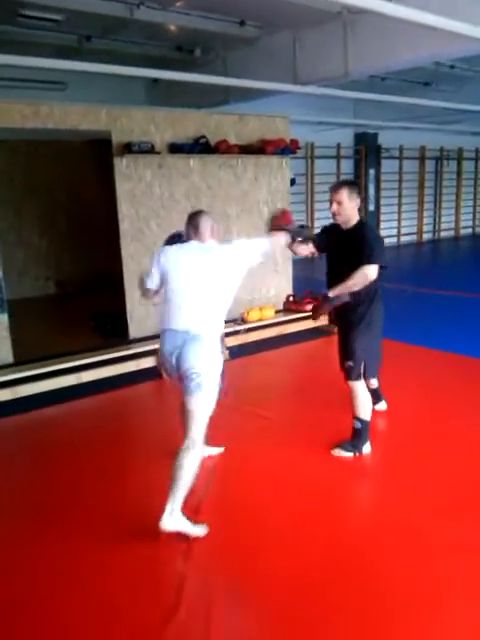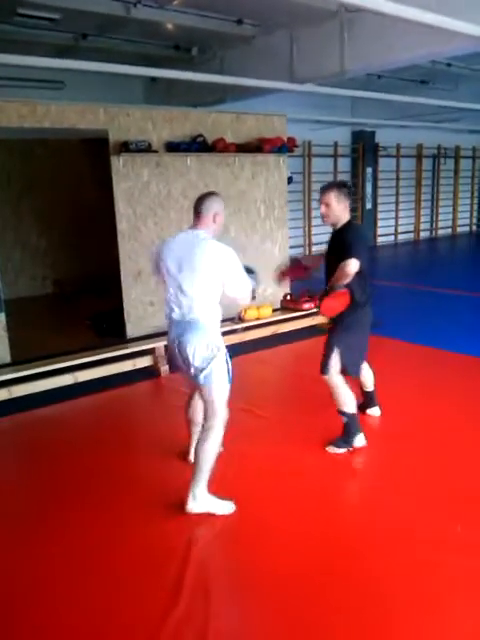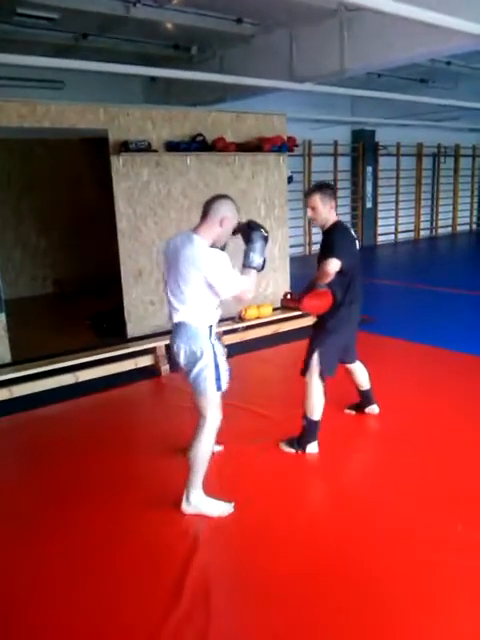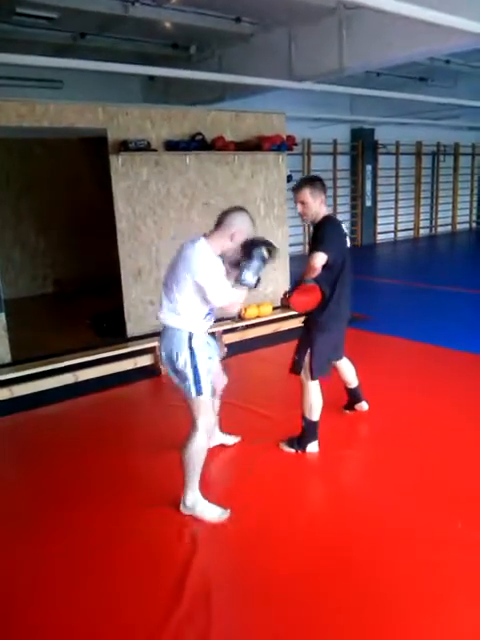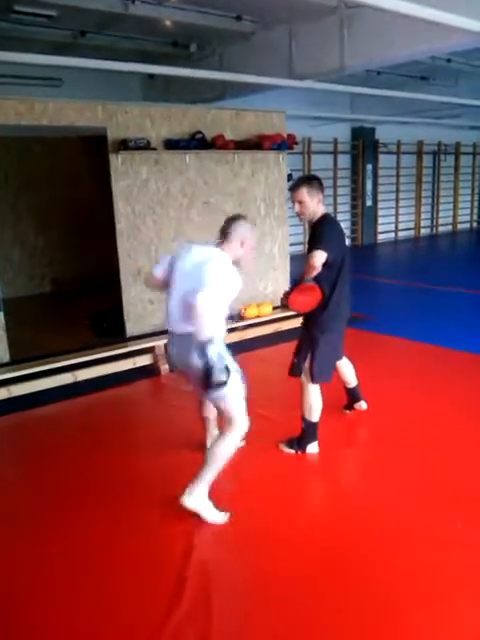
dt=0.2s
person 1, frame 1
left shoulder: (167, 254)
right shoulder: (230, 251)
left elbow: (149, 291)
right elbow: (276, 242)
right wrist: (288, 233)
left hip: (171, 342)
right hip: (202, 346)
left knee: (192, 398)
right knee: (196, 432)
left ankle: (196, 448)
right ankle: (173, 514)
person 1, frame 2
left shoulder: (170, 244)
right shoulder: (220, 252)
right elbow: (242, 298)
right wrist: (248, 280)
left hip: (176, 331)
right hip: (202, 335)
left knee: (198, 391)
right knee: (217, 415)
left ankle: (196, 447)
right ankle: (198, 495)
person 1, frame 3
left shoulder: (177, 242)
right shoulder: (208, 258)
right elbow: (244, 293)
left wrist: (217, 243)
right wrist: (255, 251)
left hip: (191, 331)
right hip: (197, 337)
left knee: (219, 383)
right knee: (211, 420)
left ankle: (202, 444)
right ankle: (193, 497)
person 1, frame 4
left shoulder: (197, 246)
right shoulder: (204, 262)
left elbow: (220, 278)
right elbow: (232, 304)
left wrist: (242, 259)
right wrist: (251, 267)
left hip: (194, 336)
right hip: (184, 342)
left knee: (218, 382)
right knee: (204, 422)
left ankle: (212, 436)
right ankle: (191, 499)
person 1, frame 5
left shoulder: (188, 252)
right shoulder: (226, 271)
left elbow: (157, 279)
right elbow: (200, 306)
right wrist: (212, 358)
left hip: (178, 343)
right hip: (204, 349)
left knee: (208, 392)
right knee: (238, 423)
left ankle: (213, 442)
right ankle: (197, 493)
person 2, frame 1
left shoulder: (367, 235)
right shoulder: (332, 232)
left elbow: (369, 273)
right elbow: (305, 250)
left wrist: (331, 294)
left hip: (363, 315)
right hip: (348, 313)
left knee: (356, 377)
right knee: (361, 367)
left ankle: (360, 440)
right ankle: (377, 400)
person 2, frame 2
left shoulder: (352, 234)
right shoulder: (340, 233)
left elbow: (350, 268)
right elbow: (330, 260)
left wrist: (329, 288)
left hip: (352, 314)
right hip: (355, 310)
left knee: (331, 373)
right knee: (356, 360)
left ankle: (353, 433)
right ankle: (370, 404)
person 2, frame 3
left shoulder: (337, 235)
right shoulder: (339, 232)
left elbow: (329, 269)
left wrist: (311, 287)
right wrist: (304, 295)
left hip: (335, 317)
right hip: (346, 312)
left knee: (312, 374)
right knee: (349, 359)
left ankle: (308, 440)
right ankle: (368, 403)
person 2, frame 4
left shoulder: (327, 229)
right shoulder: (329, 226)
left elbow: (315, 263)
left wrist: (301, 284)
right wrist: (301, 290)
left hip: (325, 314)
right hip: (334, 309)
left knee: (307, 374)
right knee: (337, 357)
left ankle: (308, 439)
right ankle: (357, 400)
person 2, frame 5
left shoulder: (325, 228)
right shoulder: (326, 225)
left elbow: (315, 261)
left wrist: (301, 283)
left hip: (324, 314)
right hip: (333, 308)
left knee: (308, 376)
right knee: (336, 356)
left ankle: (308, 441)
right ankle: (356, 399)
